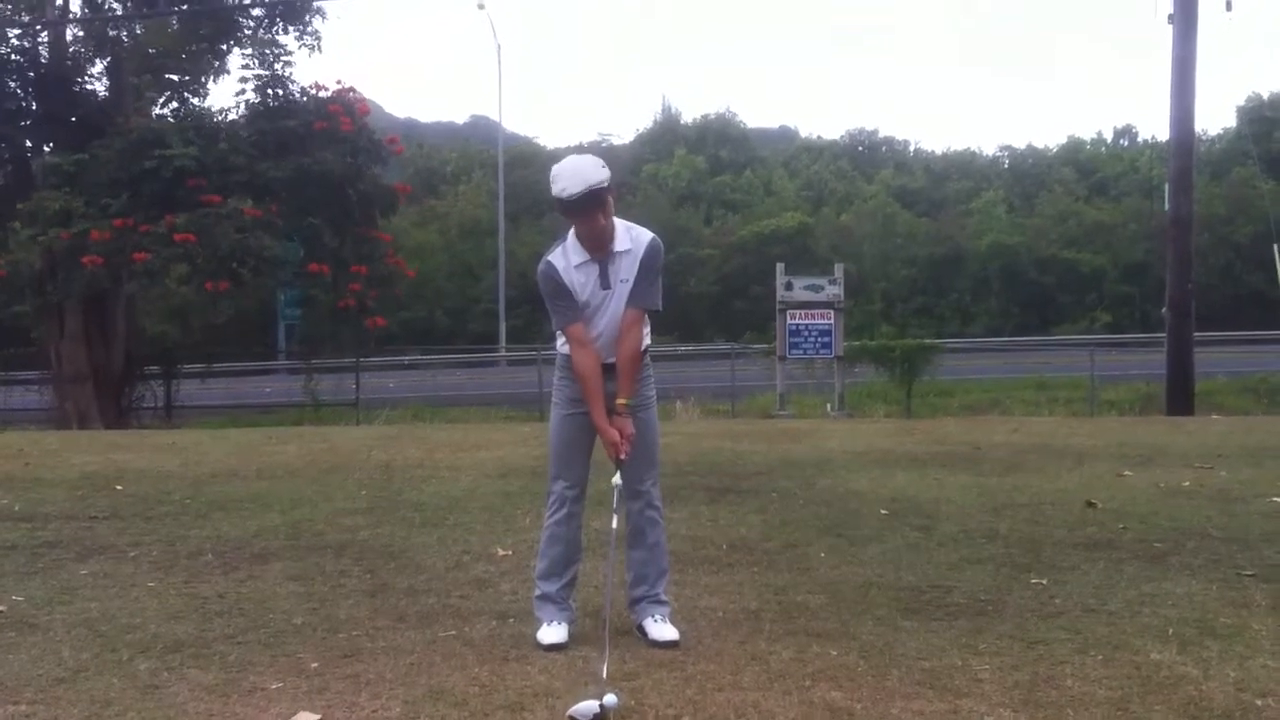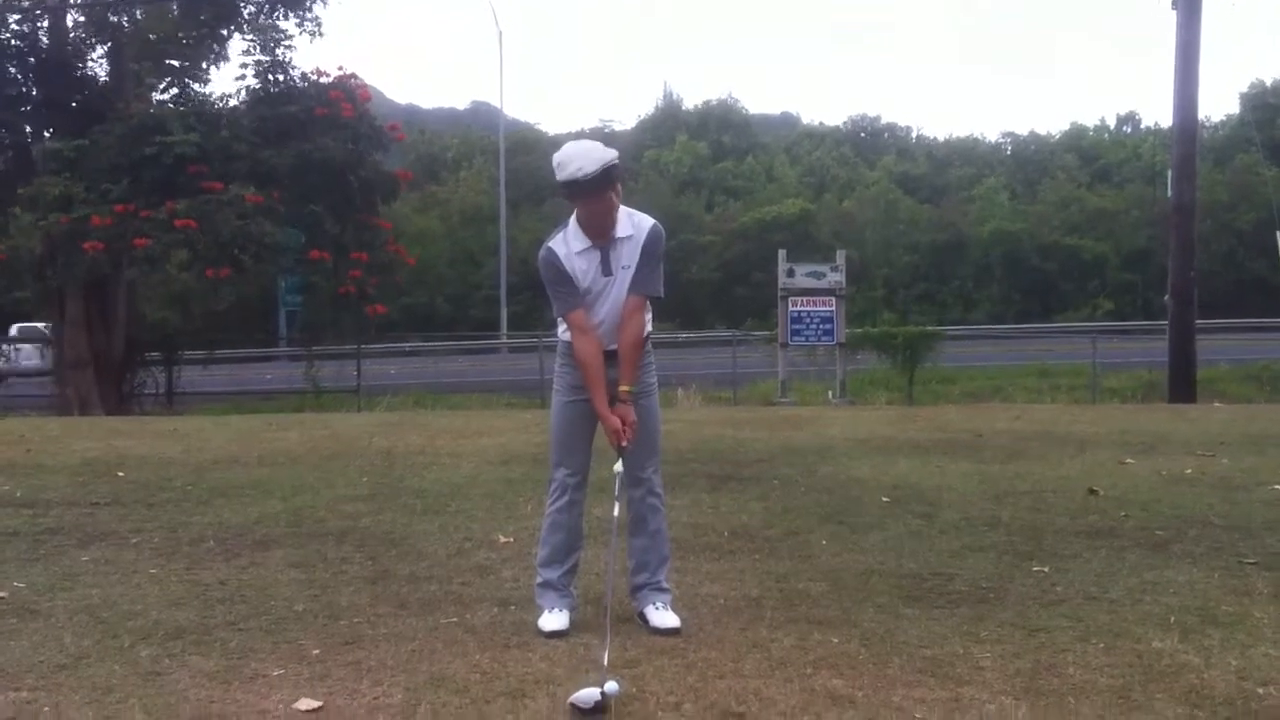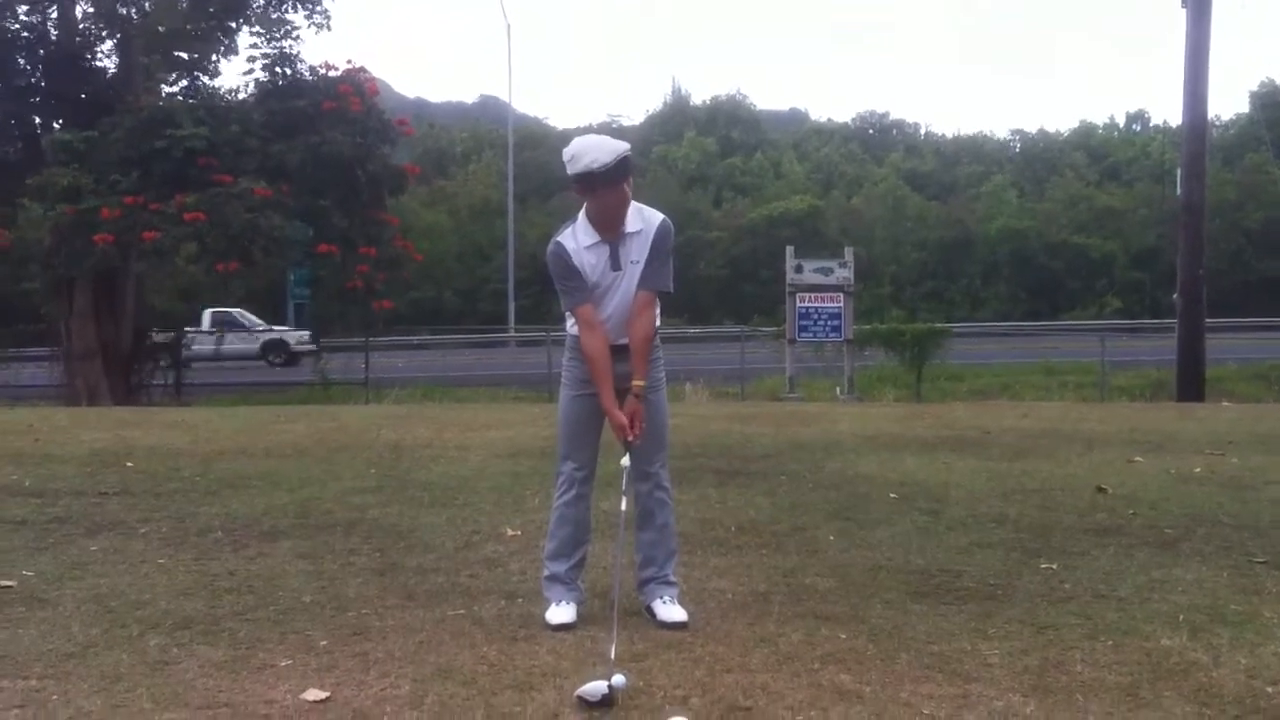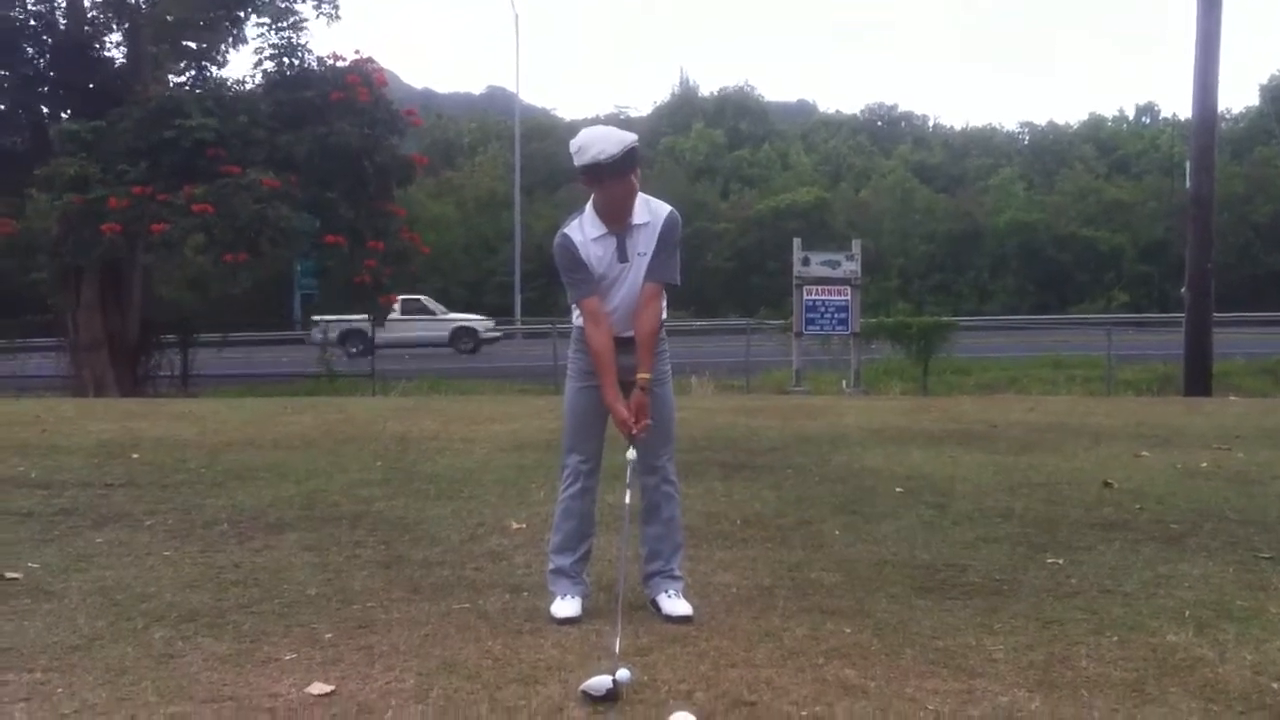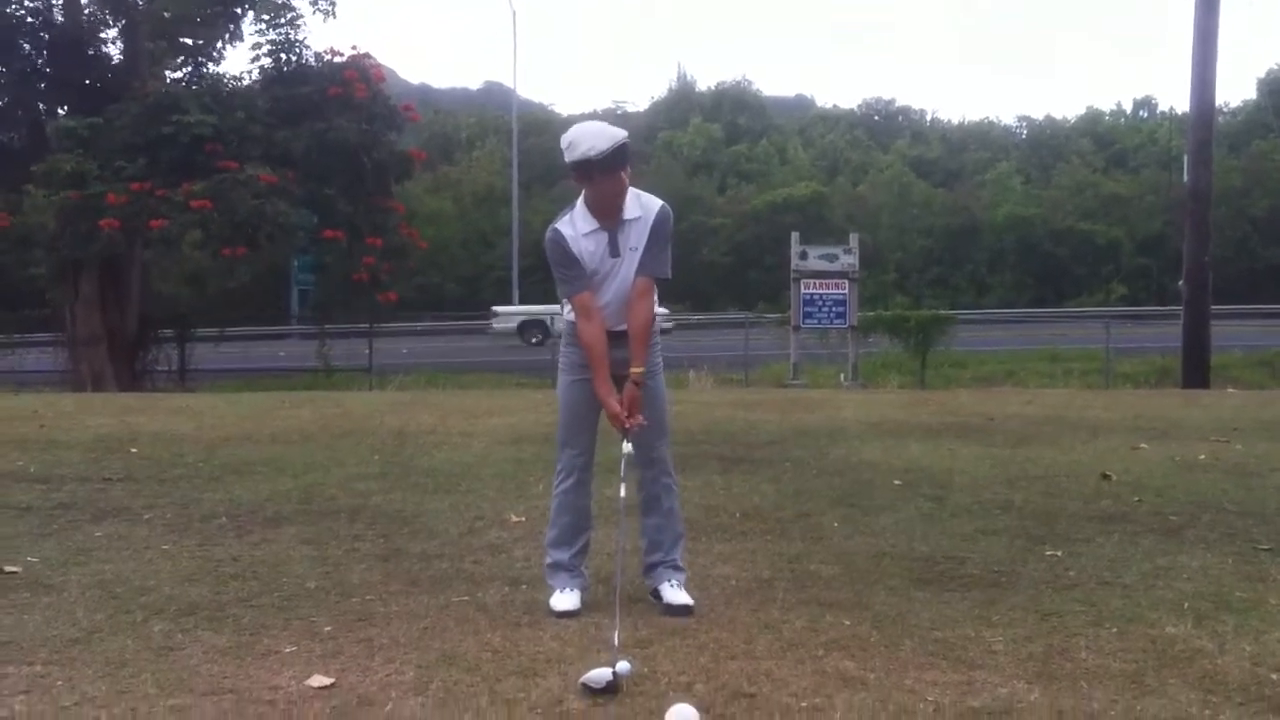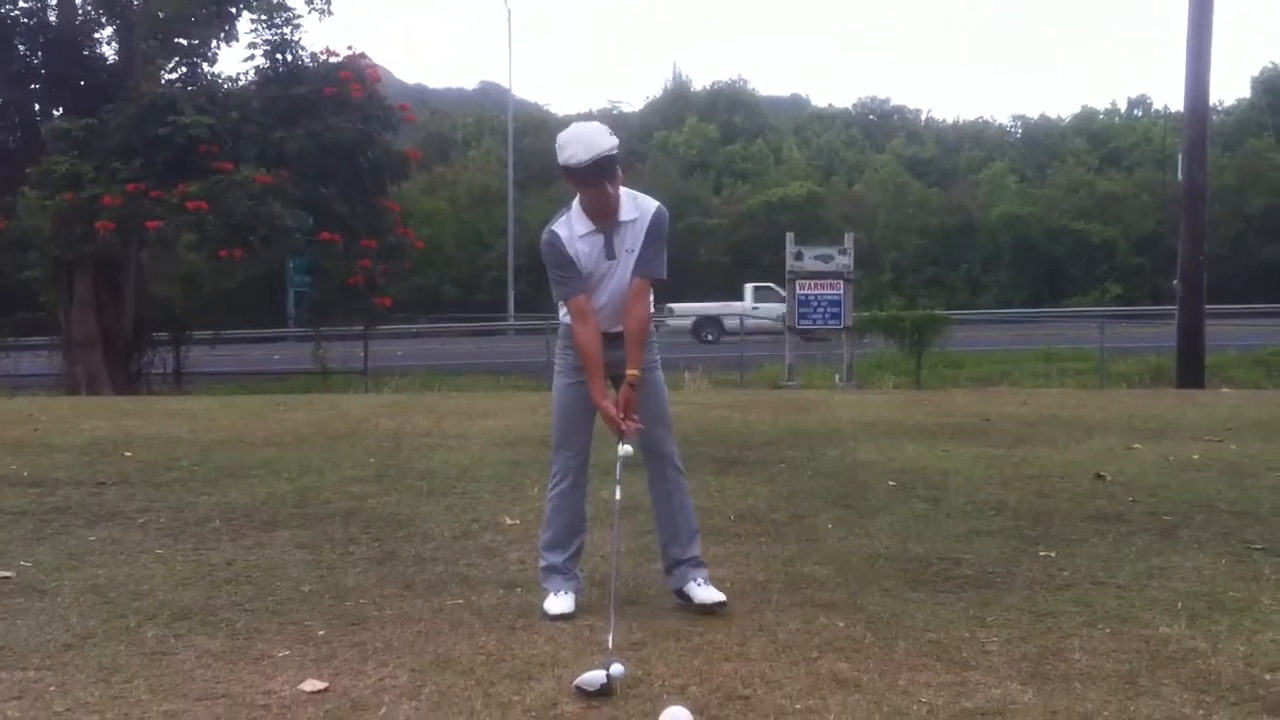
dt=0.2s
person 1, frame 1
left shoulder: (646, 247)
right shoulder: (553, 267)
left elbow: (630, 332)
right elbow: (581, 347)
left wrist: (622, 409)
right wrist: (601, 422)
left hip: (633, 374)
right hip: (575, 378)
left knee: (643, 493)
right knee: (565, 492)
left ankle: (650, 606)
right ankle: (553, 608)
person 1, frame 2
left shoulder: (647, 234)
right shoulder: (555, 254)
left elbow: (633, 318)
right elbow: (582, 334)
left wrist: (625, 397)
right wrist: (603, 409)
left hip: (634, 361)
right hip: (576, 365)
left knee: (645, 480)
right knee: (566, 480)
left ankle: (652, 593)
right ankle: (554, 595)
person 1, frame 3
left shoulder: (656, 229)
right shoulder: (563, 249)
left elbow: (644, 313)
right elbow: (590, 329)
left wrist: (637, 392)
right wrist: (609, 405)
left hip: (642, 357)
right hip: (585, 359)
left knee: (653, 474)
right knee: (574, 473)
left ankle: (659, 587)
right ankle: (561, 588)
person 1, frame 4
left shoulder: (664, 221)
right shoulder: (570, 240)
left elbow: (650, 306)
right elbow: (596, 321)
left wrist: (642, 384)
right wrist: (613, 399)
left hip: (648, 349)
right hip: (591, 352)
left knee: (659, 468)
right knee: (579, 467)
left ankle: (664, 582)
right ankle: (567, 582)
person 1, frame 5
left shoulder: (655, 215)
right shoulder: (561, 235)
left elbow: (641, 300)
right elbow: (587, 316)
left wrist: (635, 379)
right wrist: (605, 393)
left hip: (640, 341)
right hip: (583, 346)
left knee: (656, 460)
right knee: (573, 461)
left ankle: (665, 572)
right ankle: (565, 575)
person 1, frame 6
left shoulder: (651, 216)
right shoulder: (557, 237)
left elbow: (637, 302)
right elbow: (582, 319)
left wrist: (632, 381)
right wrist: (600, 397)
left hip: (638, 342)
right hip: (579, 347)
left knee: (664, 457)
right knee: (568, 464)
left ankle: (687, 570)
right ankle: (559, 578)
